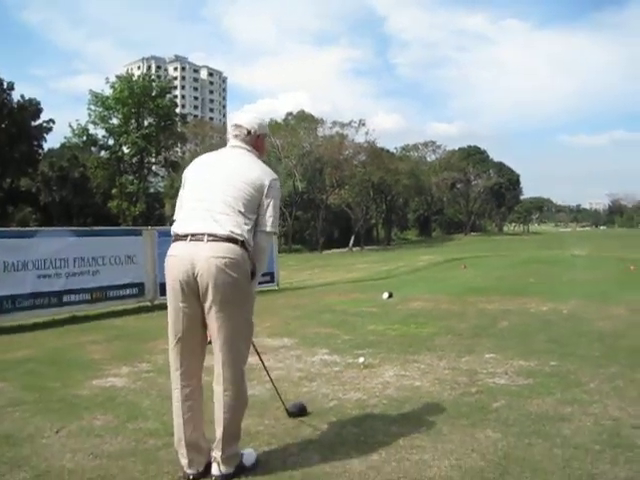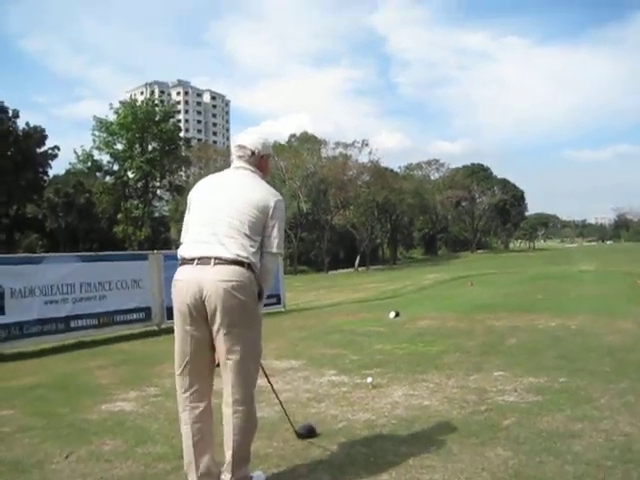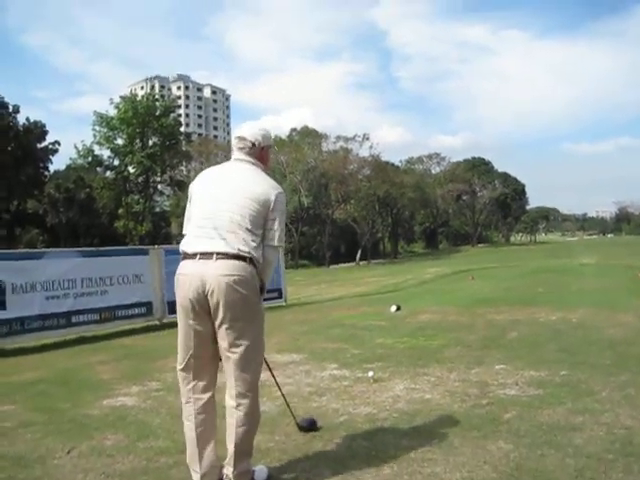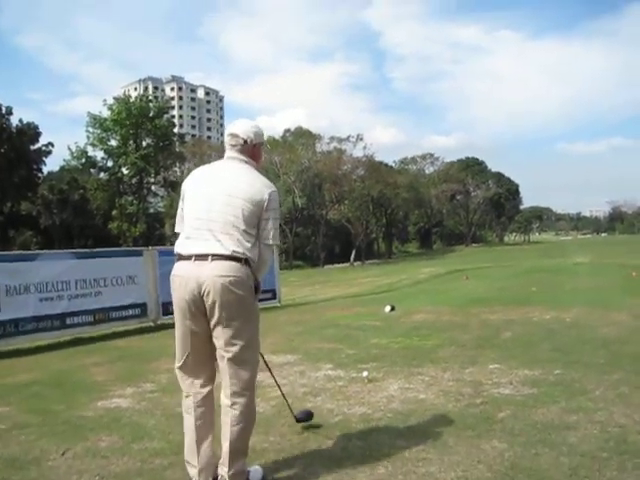
dt=0.1s
person 1, frame 1
left shoulder: (197, 163)
right shoulder: (265, 175)
right elbow: (263, 238)
right wrist: (251, 281)
left hip: (179, 253)
right hip: (225, 258)
left knee: (184, 365)
right knee: (228, 363)
person 1, frame 2
left shoulder: (202, 185)
right shoulder: (270, 196)
right elbow: (270, 258)
right wrist: (256, 297)
left hip: (186, 277)
right hip: (232, 281)
left knee: (192, 386)
right knee: (238, 386)
person 1, frame 3
left shoulder: (202, 178)
right shoulder: (270, 189)
right elbow: (271, 250)
right wrist: (258, 289)
left hip: (188, 271)
right hip: (234, 275)
left knee: (195, 379)
right knee: (242, 380)
person 1, frame 4
left shoulder: (195, 177)
right shoulder: (263, 187)
left elbow: (182, 231)
right elbow: (265, 249)
right wrist: (251, 285)
left hip: (183, 272)
right hip: (230, 276)
left knee: (195, 380)
right knee: (237, 380)
